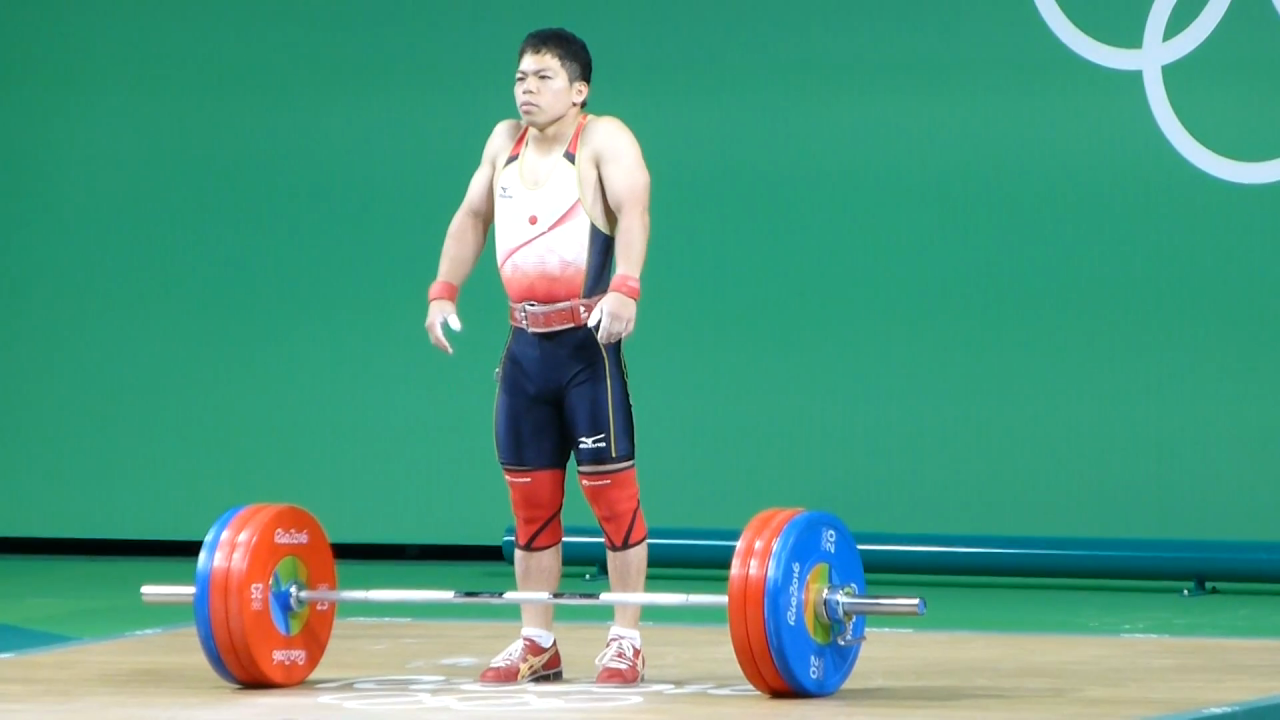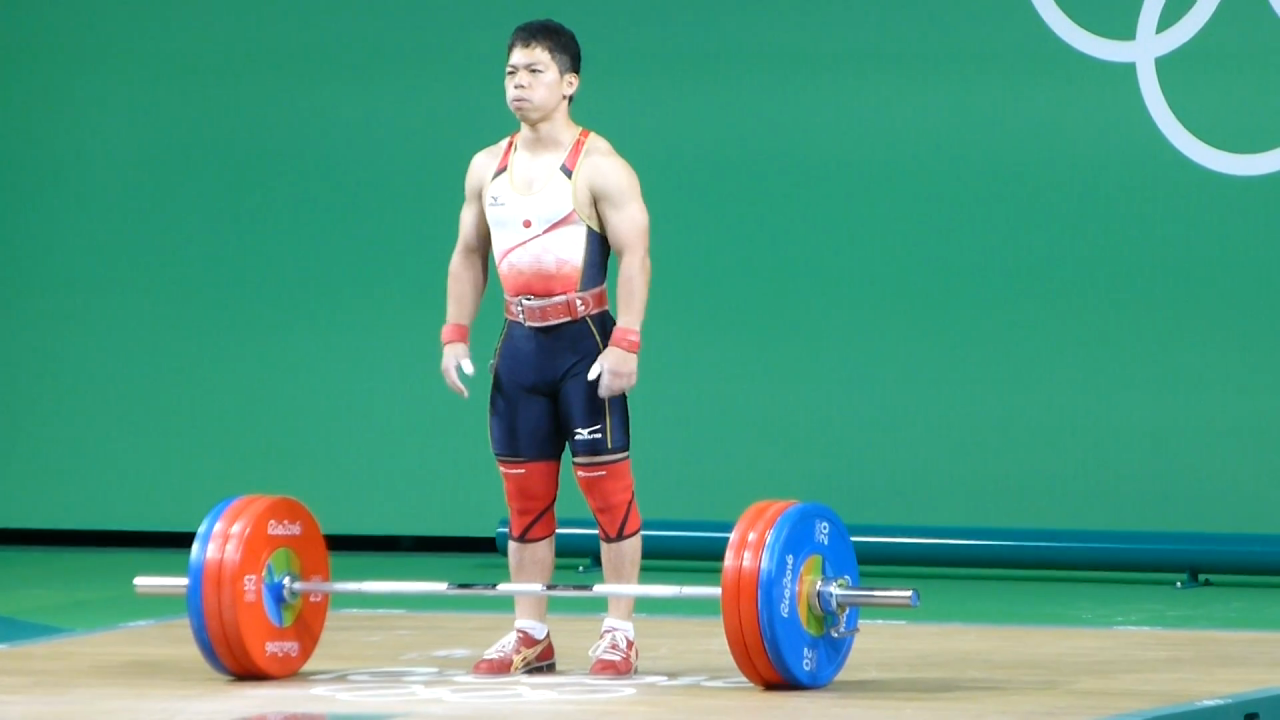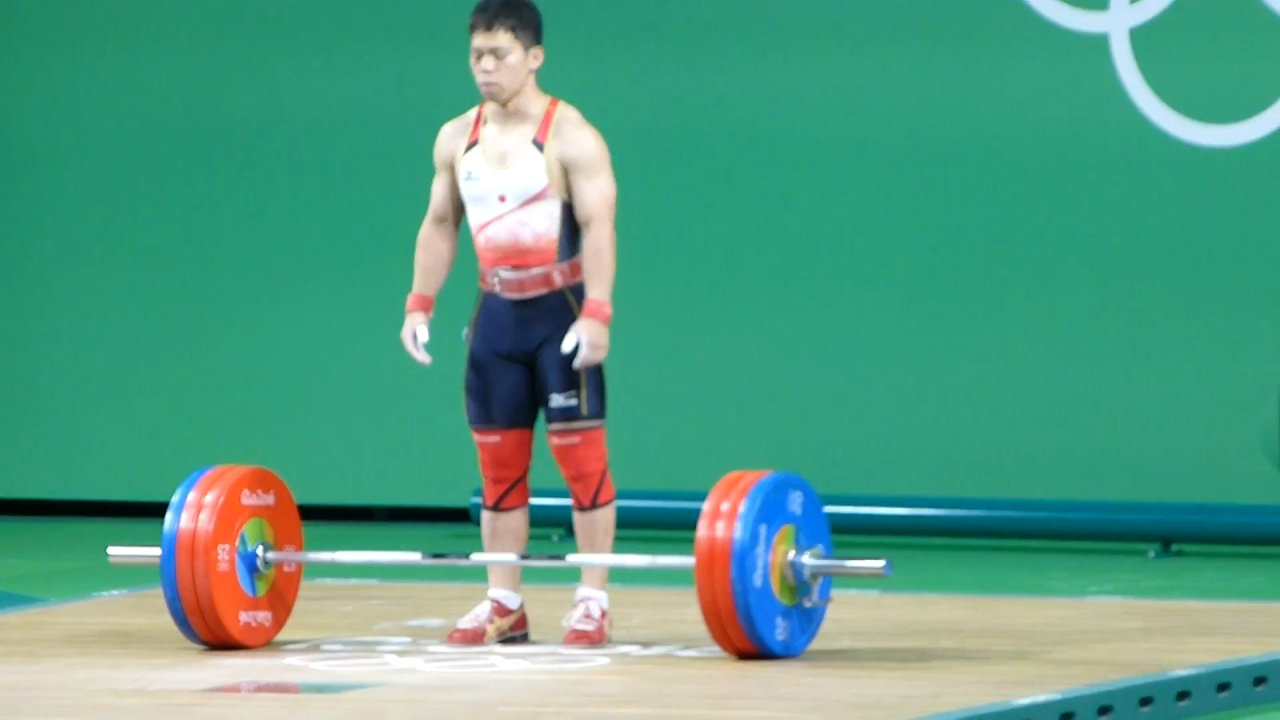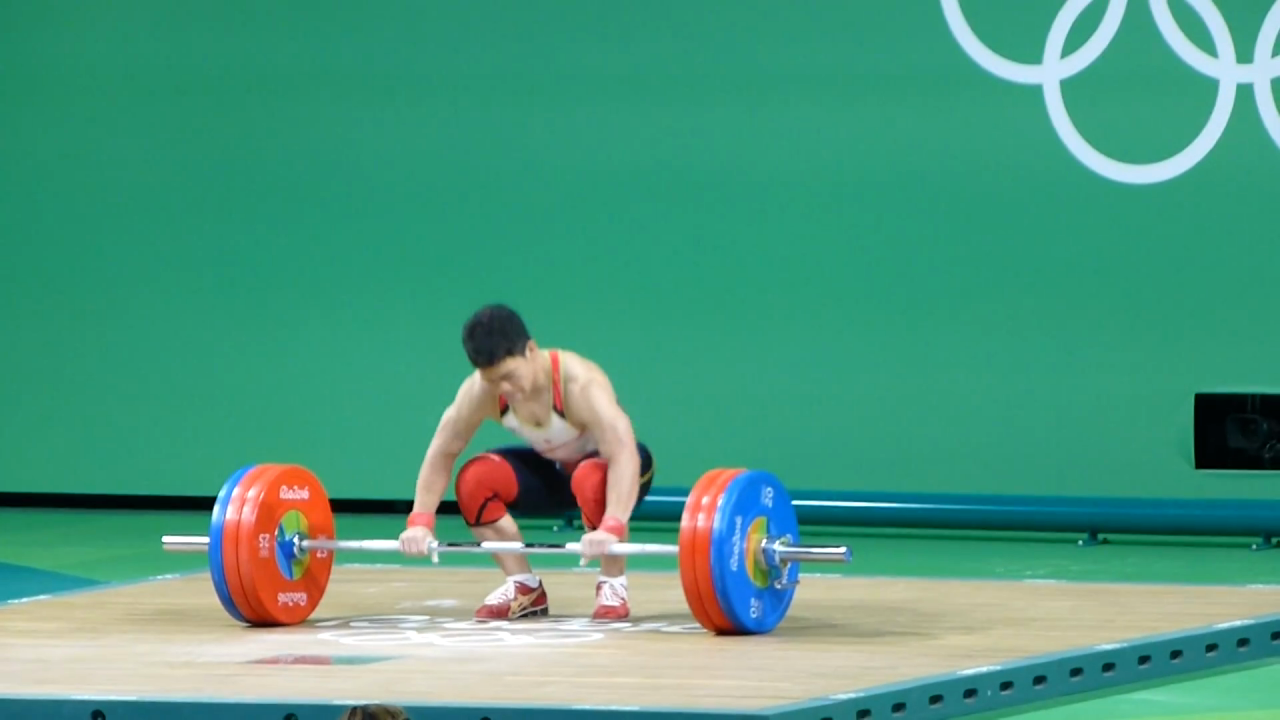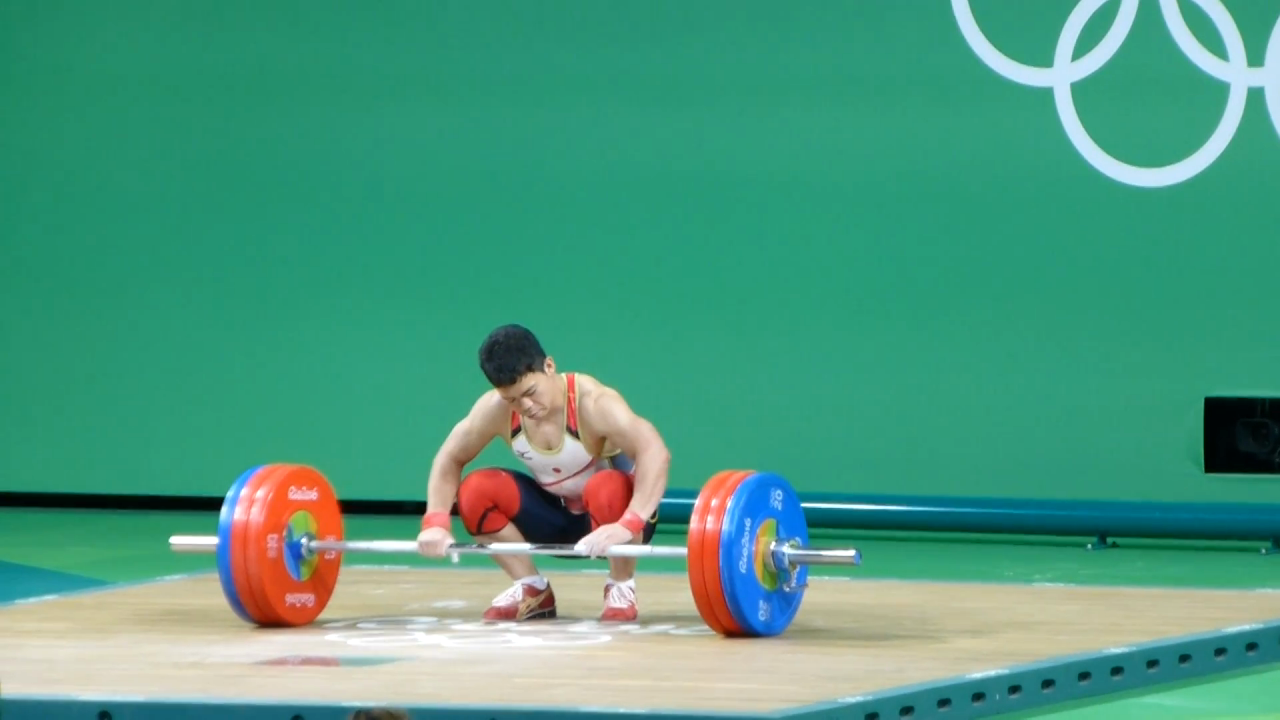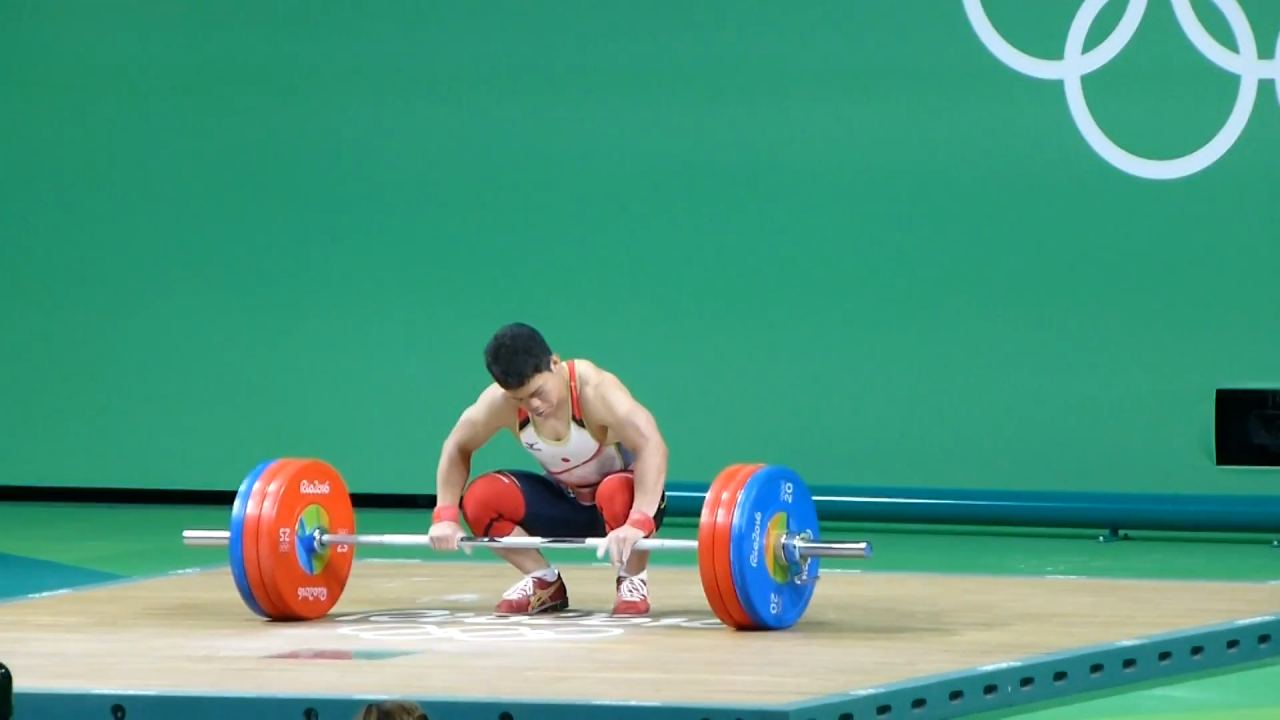
dt=0.7s
person 1, frame 1
left shoulder: (604, 139)
right shoulder: (505, 141)
left elbow: (634, 211)
right elbow: (471, 216)
left wrist: (626, 288)
right wrist: (443, 291)
left hip: (586, 345)
right hip: (524, 346)
left knee: (612, 492)
right knee: (530, 501)
left ankle: (625, 640)
right ankle: (536, 641)
person 1, frame 2
left shoulder: (599, 165)
right shoulder: (486, 166)
left elbow: (633, 254)
right elbow: (469, 253)
left wrist: (624, 343)
right wrist: (456, 335)
left hip: (583, 339)
right hip: (518, 342)
left knee: (606, 485)
right knee: (524, 493)
left ankle: (618, 631)
right ankle: (529, 632)
person 1, frame 3
left shoulder: (571, 135)
right shoulder: (455, 138)
left elbow: (599, 229)
right elbow: (439, 226)
left wrist: (597, 312)
right wrist: (419, 305)
left hip: (561, 311)
right hip: (496, 314)
left knee: (581, 457)
right knee: (498, 466)
left ankle: (593, 600)
right ankle: (504, 604)
person 1, frame 4
left shoulder: (579, 382)
right shoulder: (479, 391)
left elbow: (624, 457)
right elbow: (443, 453)
left wrist: (611, 529)
right wrist: (420, 521)
left hip: (613, 456)
right hip: (553, 465)
left knee: (591, 482)
right knee: (474, 478)
left ankle: (612, 584)
right ankle: (524, 585)
person 1, frame 5
left shoulder: (593, 402)
right shoulder: (495, 409)
left elbow: (656, 454)
right elbow: (449, 458)
left wrist: (628, 524)
right wrist: (435, 522)
left hip: (610, 511)
right hip: (557, 518)
left knee: (606, 488)
right knee: (475, 490)
left ankle: (621, 587)
right ankle: (533, 589)
person 1, frame 6
left shoulder: (595, 388)
right shoulder: (499, 401)
left elbow: (653, 446)
right elbow: (457, 448)
left wrist: (637, 523)
right wrist: (445, 516)
left hip: (619, 501)
right hip: (566, 503)
left knee: (618, 492)
right knee: (480, 499)
left ankle: (632, 580)
right ankle: (544, 581)
